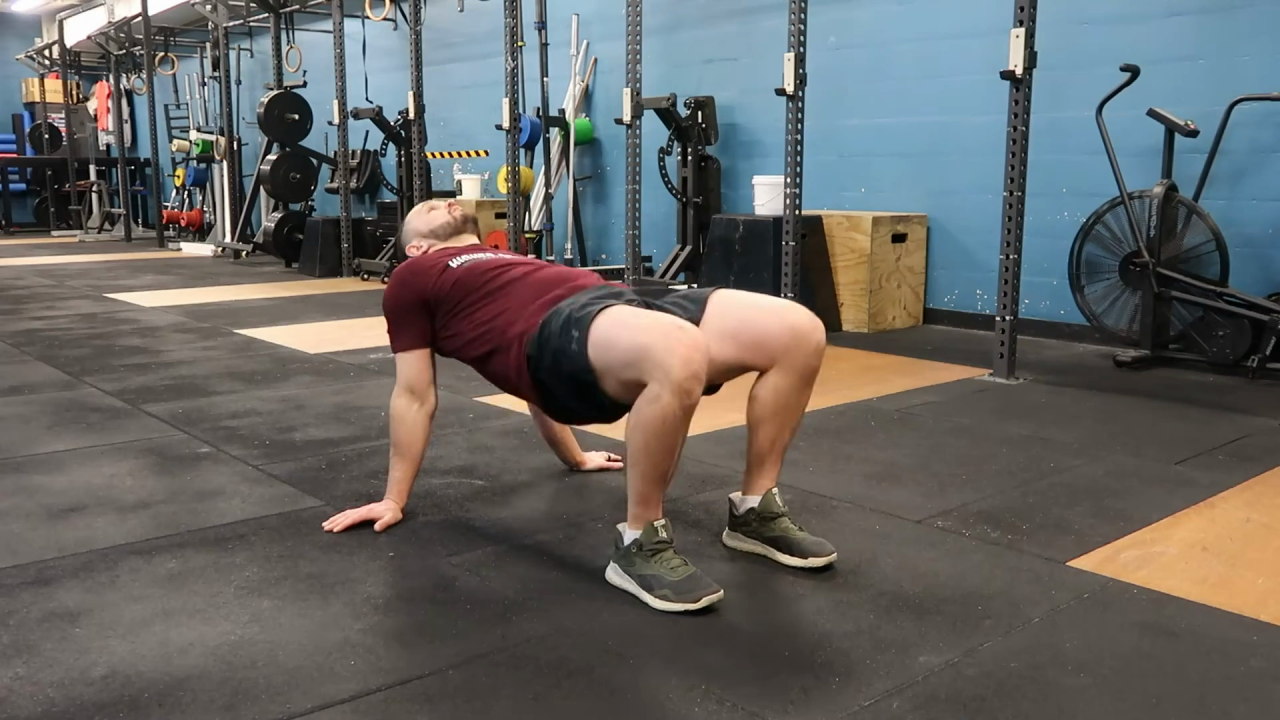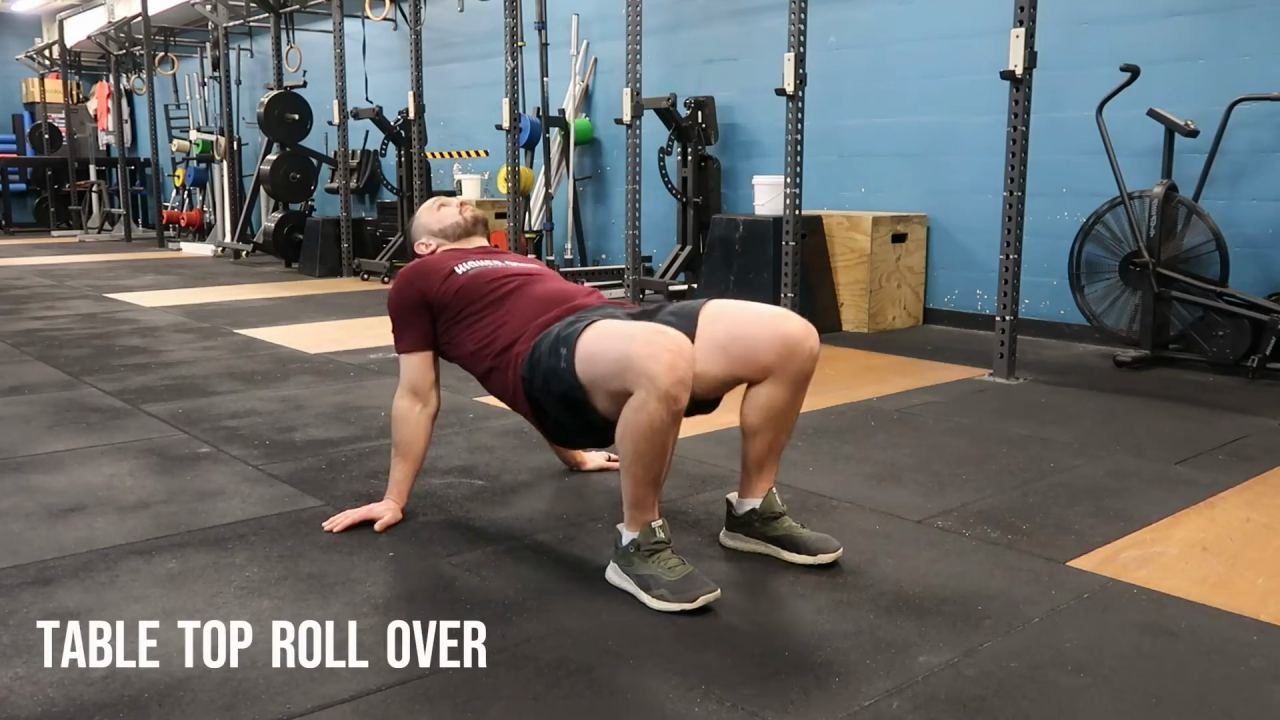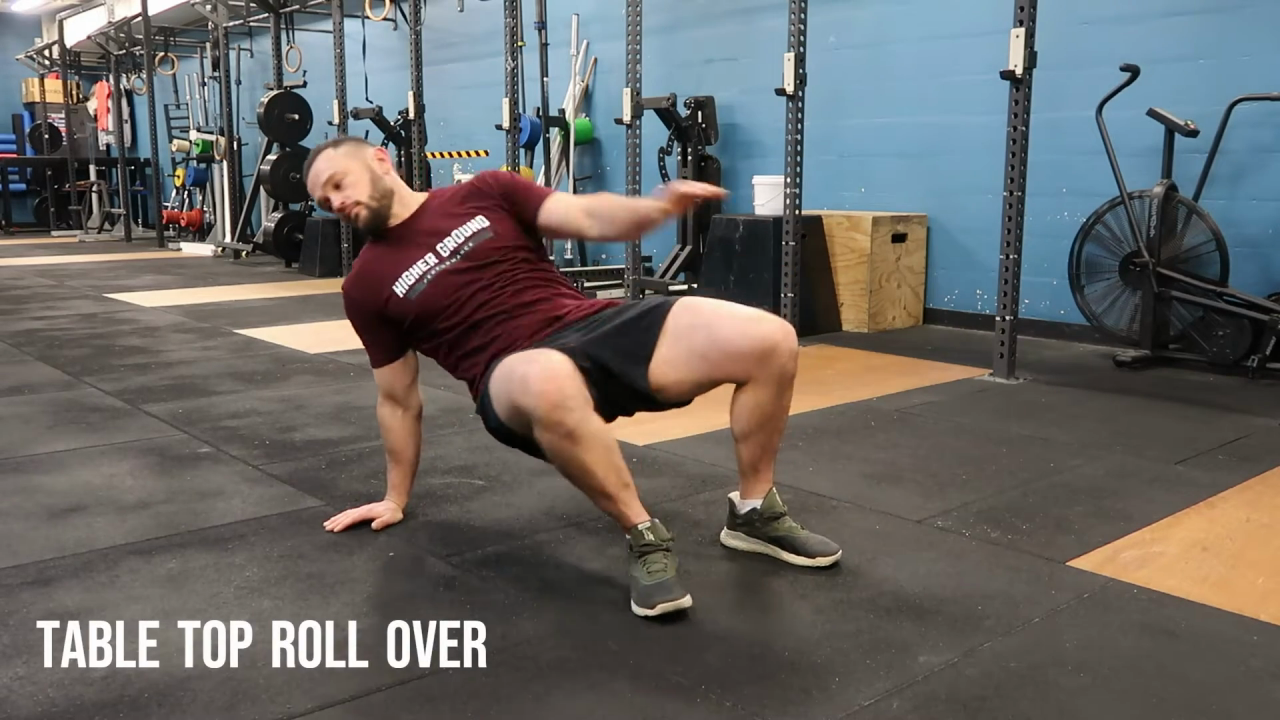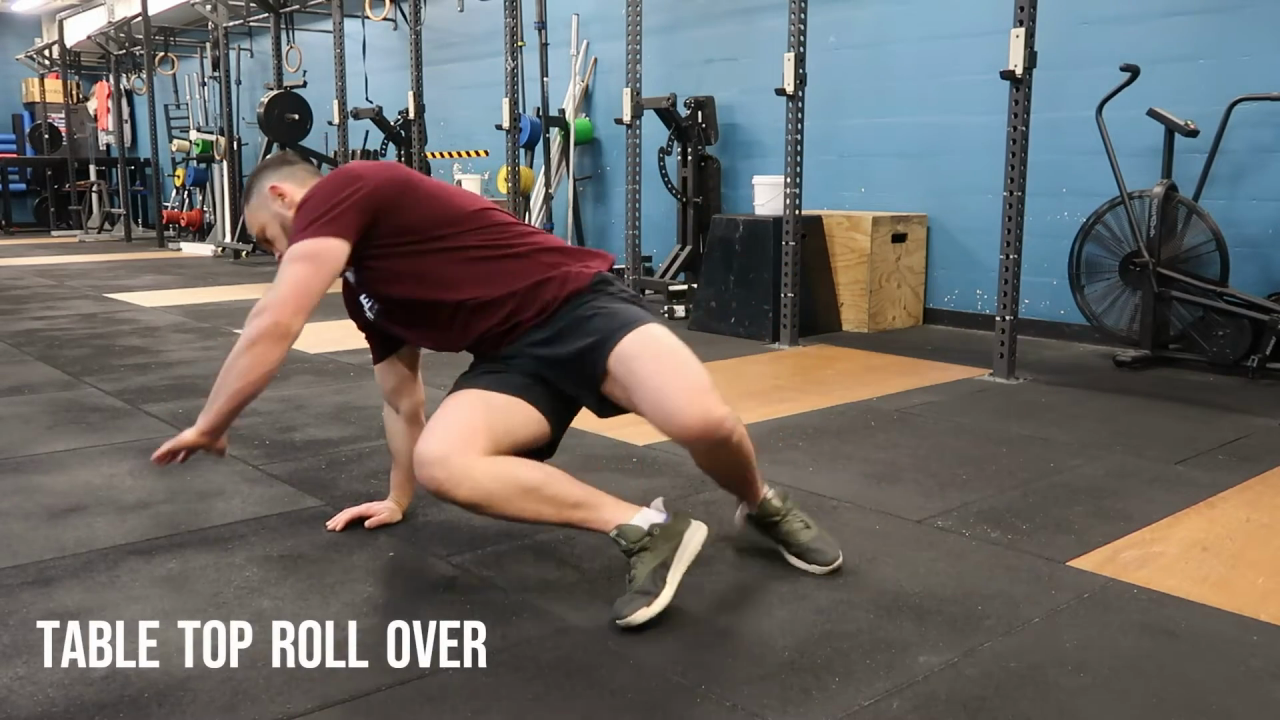
dt=0.7s
person 1, frame 1
left shoulder: (516, 265)
right shoulder: (414, 278)
left elbow: (531, 369)
right elbow: (415, 394)
right wrist: (394, 499)
right hip: (564, 332)
left knee: (800, 333)
right knee: (681, 355)
left ankle: (755, 511)
right ankle: (640, 544)
person 1, frame 2
left shoulder: (529, 265)
right shoulder: (421, 278)
right elbow: (418, 395)
right wrist: (395, 500)
right hip: (552, 354)
left knee: (792, 339)
right knee: (664, 359)
left ankle: (753, 512)
right ankle: (639, 545)
person 1, frame 3
left shoulder: (484, 193)
right shoulder: (368, 285)
left elbow: (585, 217)
right elbow: (398, 399)
left wrist: (655, 206)
right wrist: (395, 498)
left hip: (596, 325)
right hip: (523, 376)
left knee: (769, 340)
right knee: (546, 381)
left ankle: (754, 511)
right ankle: (643, 540)
person 1, frame 4
left shoulder: (342, 191)
right shoulder: (365, 282)
left elbow: (271, 331)
right elbow: (404, 399)
left wrist: (208, 427)
right wrist: (397, 498)
left hip: (576, 299)
right hip: (516, 346)
left knee: (698, 420)
right knee: (439, 464)
left ankle: (762, 508)
right ankle: (642, 527)
